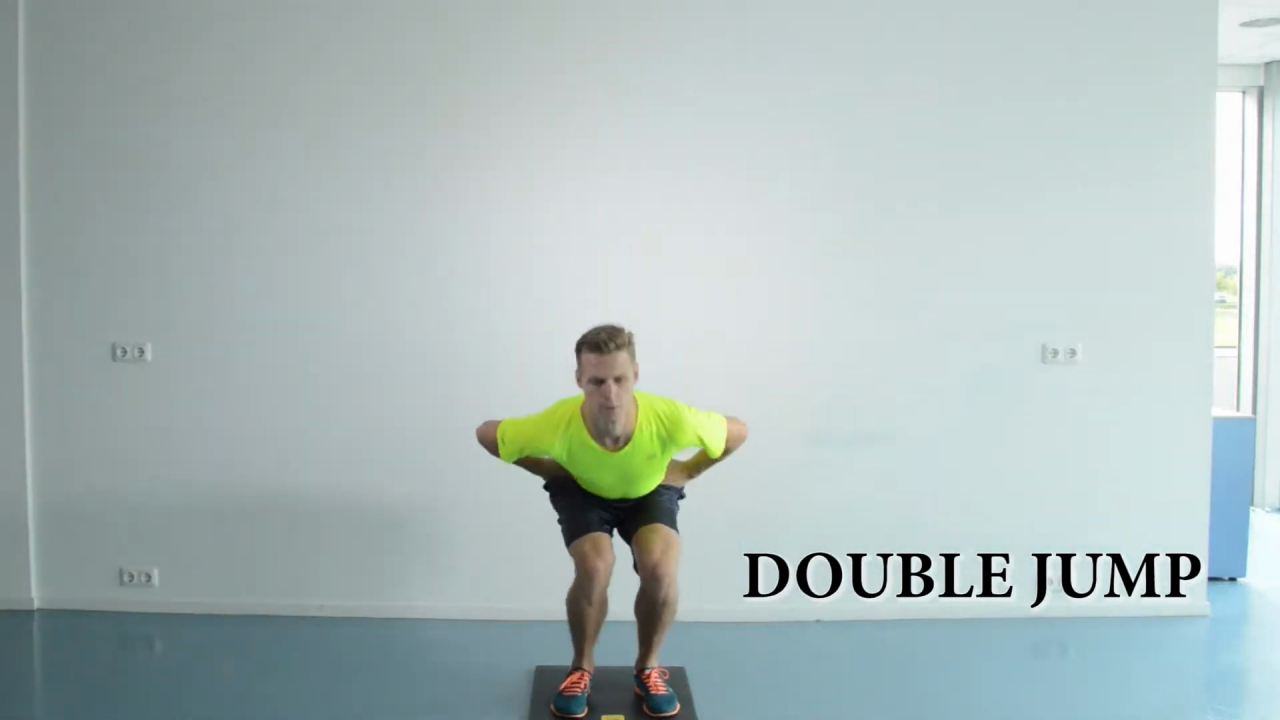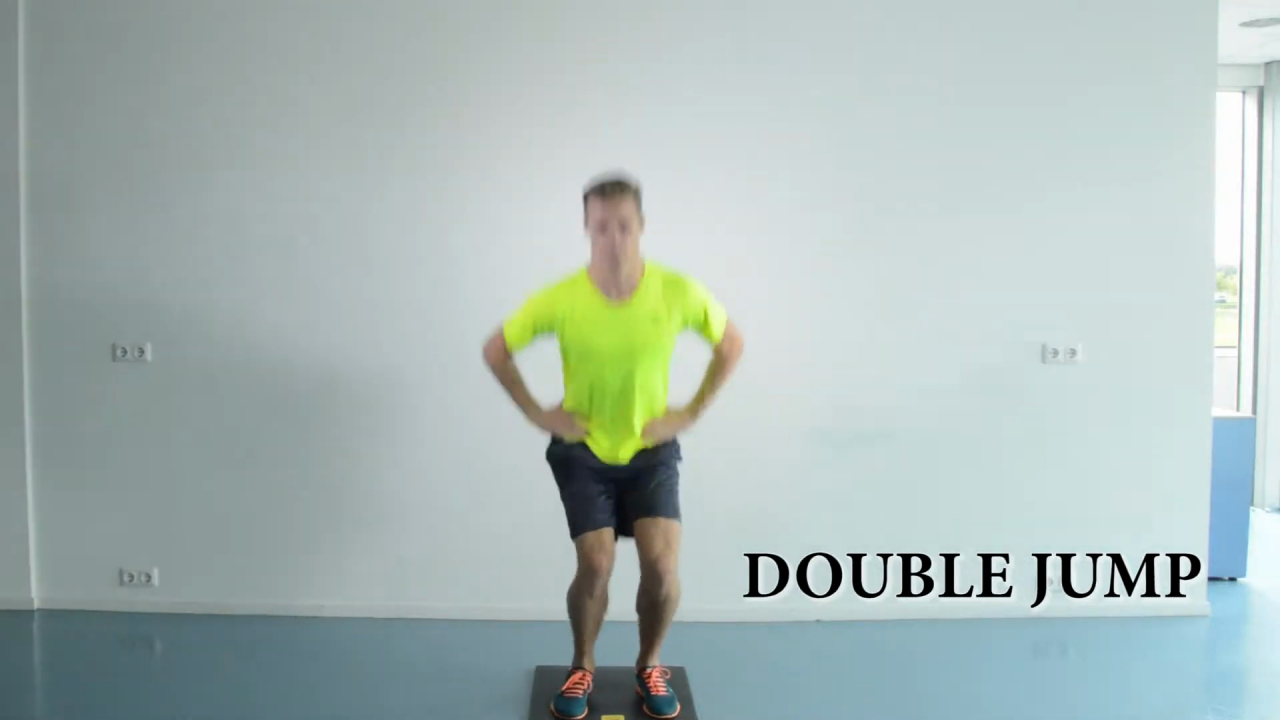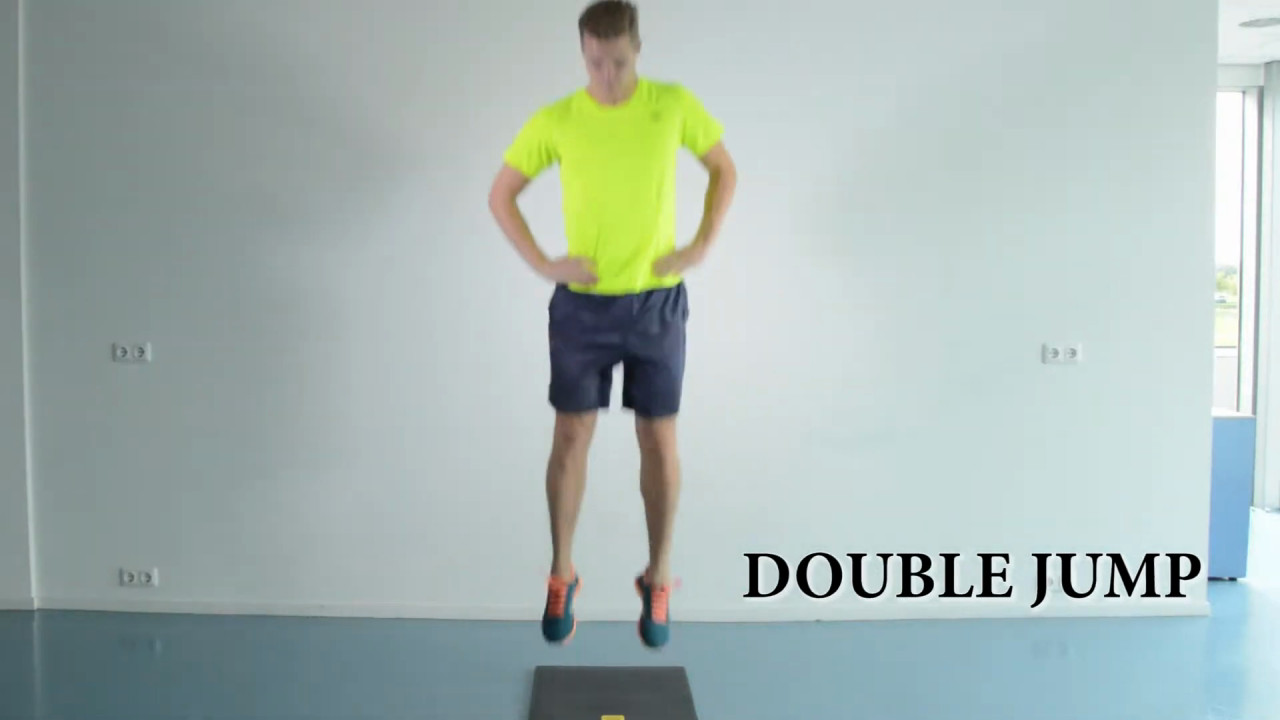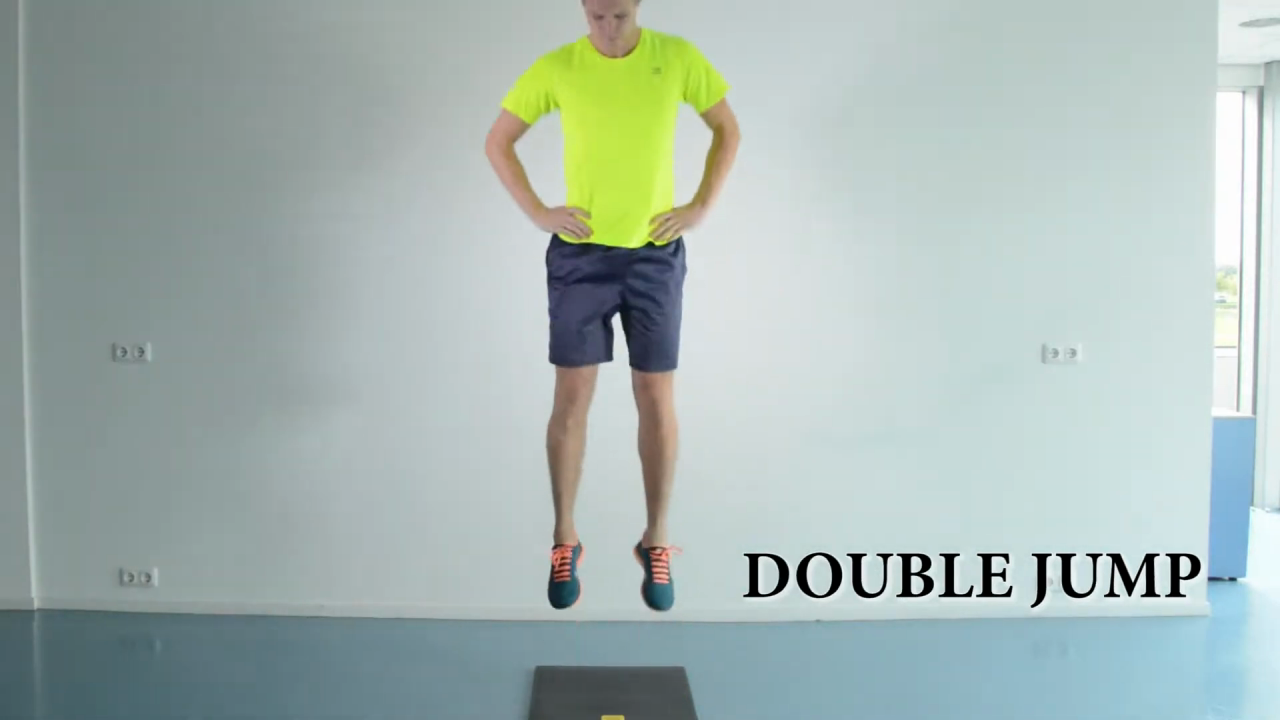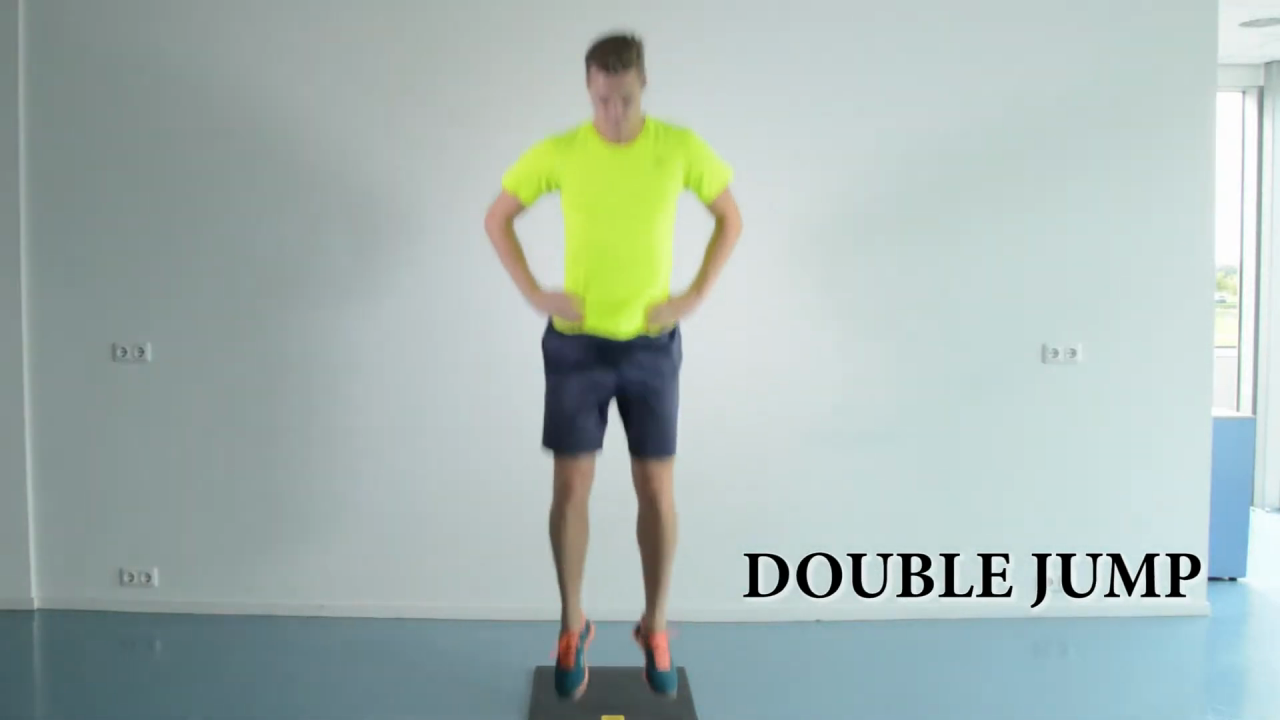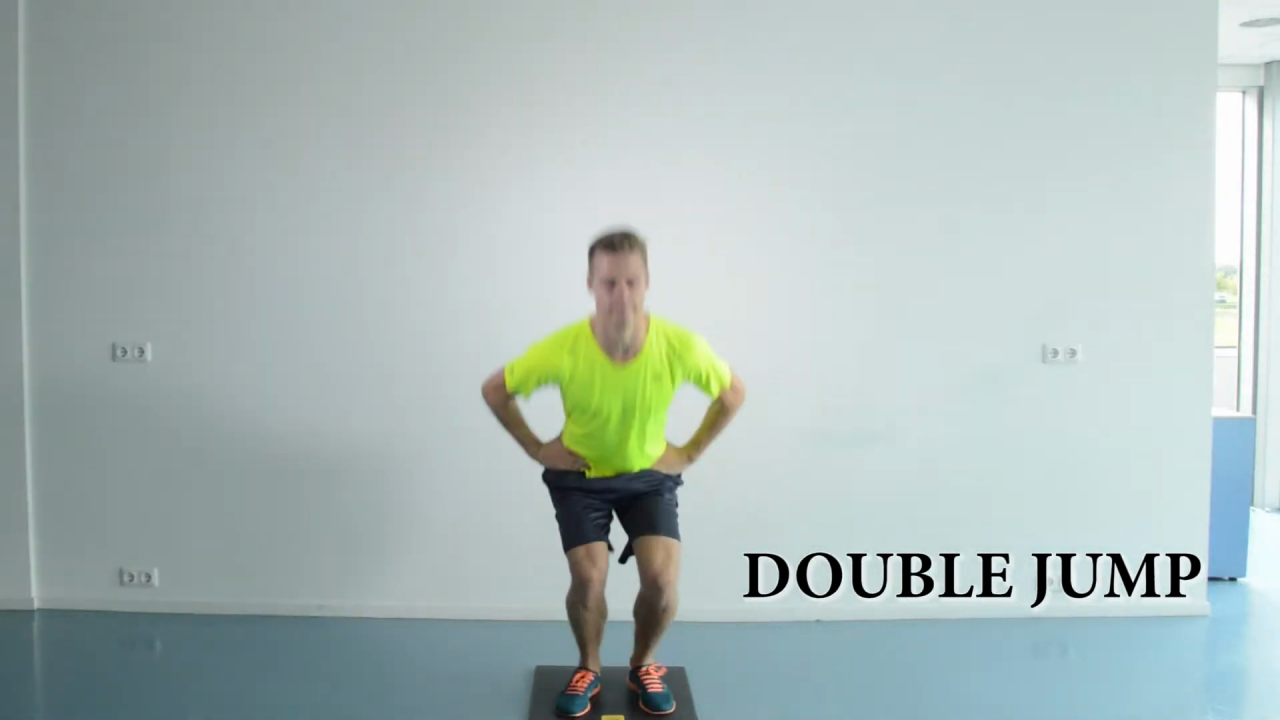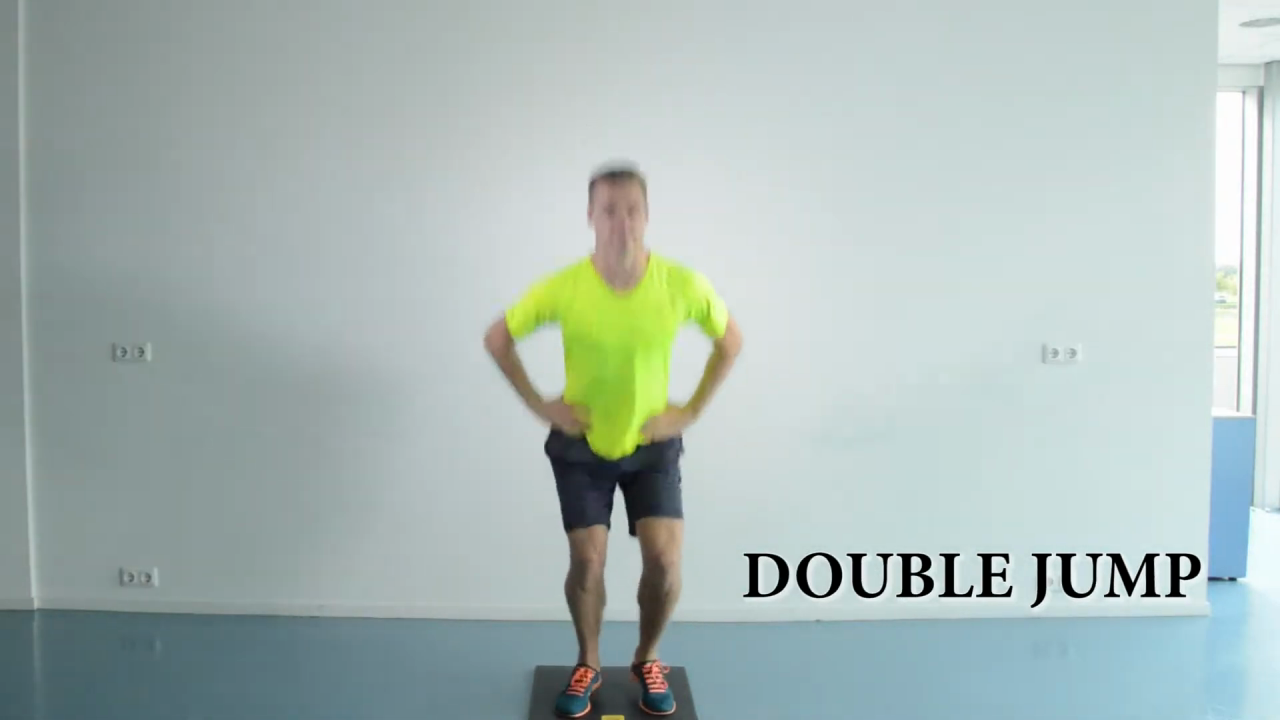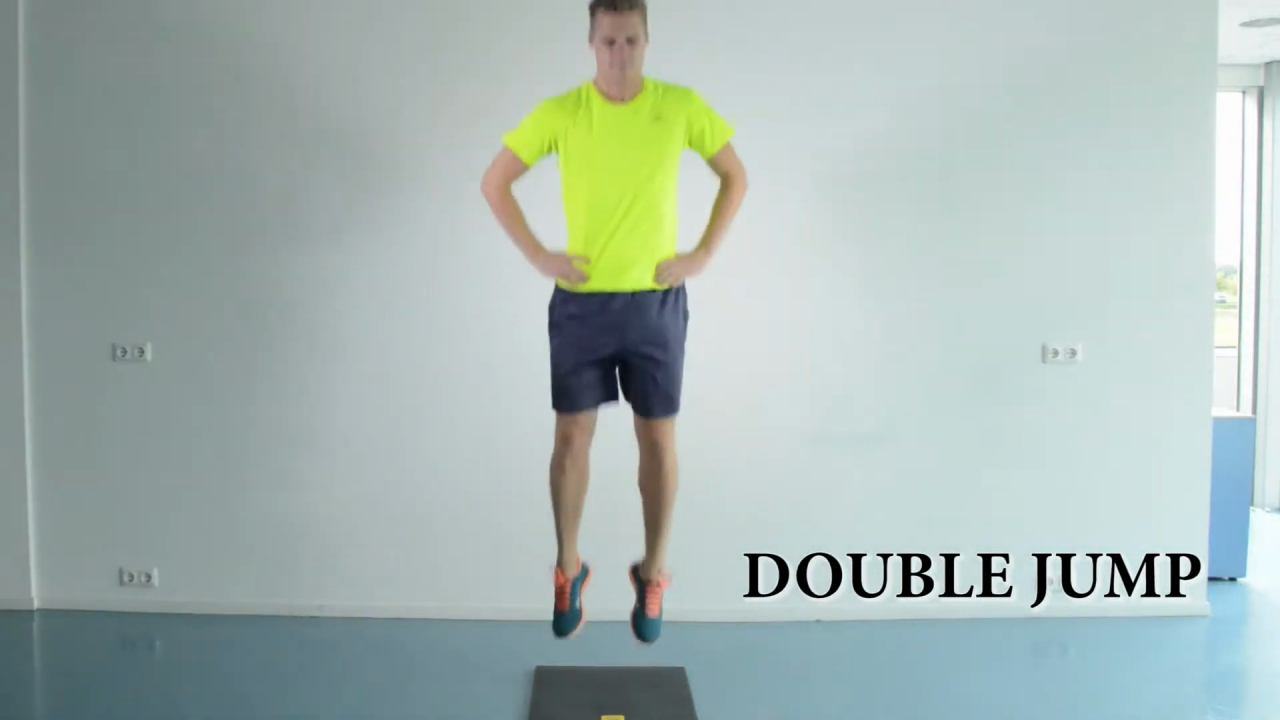
dt=0.2s
person 1, frame 1
left shoulder: (671, 420)
right shoulder: (555, 426)
left elbow: (738, 431)
right elbow: (486, 433)
left wrist: (689, 471)
right wrist: (545, 469)
left hip: (649, 493)
right hip: (582, 493)
left knee: (660, 568)
right knee: (593, 567)
left ankle: (648, 667)
right ankle: (581, 667)
person 1, frame 2
left shoulder: (678, 292)
right shoulder: (560, 300)
left elbow: (730, 341)
right elbow: (497, 350)
left wrist: (691, 412)
right wrist: (539, 415)
left hip: (650, 447)
right hip: (581, 449)
left knee: (663, 566)
right knee: (596, 564)
left ankle: (649, 667)
right ankle: (581, 669)
person 1, frame 3
left shoulder: (674, 103)
right shoulder: (556, 120)
left elbow: (722, 169)
right elbow: (502, 193)
left wrist: (699, 247)
right wrist: (540, 263)
left hip: (657, 301)
right hip: (582, 304)
left knee: (659, 442)
right knee: (571, 437)
left ankle: (658, 579)
right ankle: (561, 575)
person 1, frame 4
left shoulder: (677, 57)
right shoulder: (556, 67)
left elbow: (728, 130)
right elbow: (498, 140)
left wrist: (701, 205)
right wrist: (538, 212)
left hip: (655, 255)
right hip: (579, 255)
left knee: (655, 398)
right knee: (572, 395)
left ankle: (657, 543)
right ankle: (564, 541)
person 1, frame 5
left shoulder: (679, 146)
right shoulder: (558, 151)
left elbow: (729, 218)
right elbow: (497, 218)
left wrist: (696, 294)
right wrist: (534, 294)
left hip: (650, 342)
right hip: (575, 342)
left knee: (655, 485)
right knee: (571, 483)
left ankle: (655, 624)
right ankle: (572, 624)
person 1, frame 6
left shoulder: (679, 346)
right shoulder: (562, 349)
left elbow: (734, 394)
right elbow: (494, 391)
left wrist: (690, 453)
right wrist: (538, 449)
left hip: (648, 475)
right hip: (578, 475)
left knee: (661, 576)
right knee: (588, 576)
left ankle: (643, 664)
right ankle: (588, 667)
person 1, frame 7
left shoulder: (681, 285)
right shoulder: (563, 288)
left elbow: (730, 340)
right elbow: (499, 337)
left wrist: (690, 410)
right wrist: (541, 406)
left hip: (651, 445)
right hip: (580, 446)
left knee: (665, 556)
right knee: (587, 557)
left ankle: (648, 659)
right ankle: (587, 663)
person 1, frame 8
left shoulder: (681, 106)
right shoulder: (559, 112)
left elbow: (734, 175)
right elbow: (495, 180)
left wrist: (702, 254)
right wrist: (538, 256)
left hip: (656, 303)
right hip: (581, 305)
left knee: (657, 438)
right knee: (573, 435)
left ankle: (653, 570)
right ankle: (567, 568)
